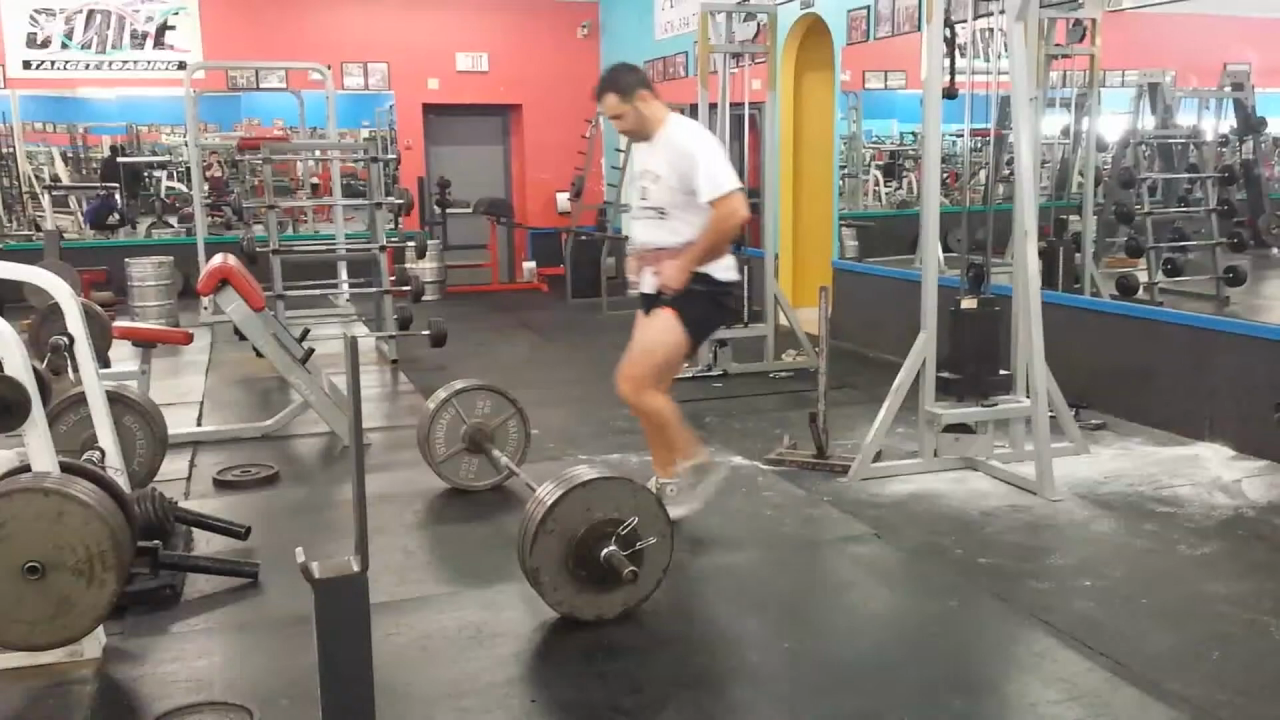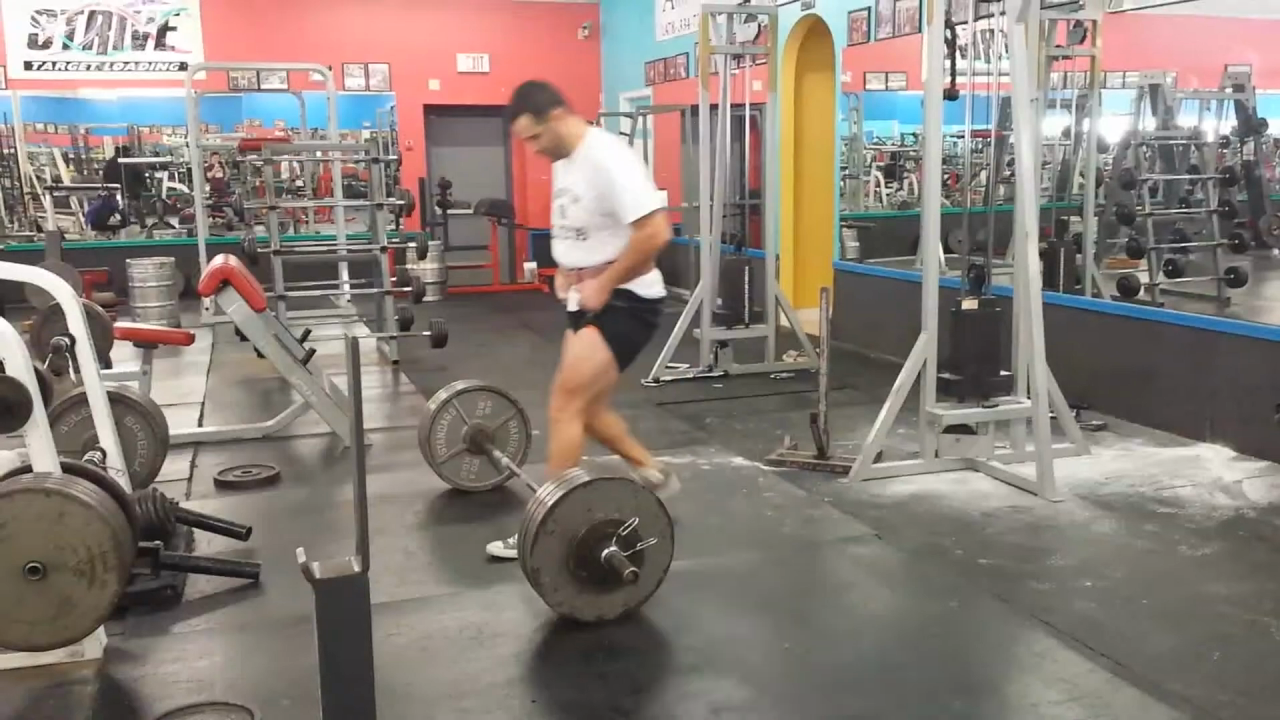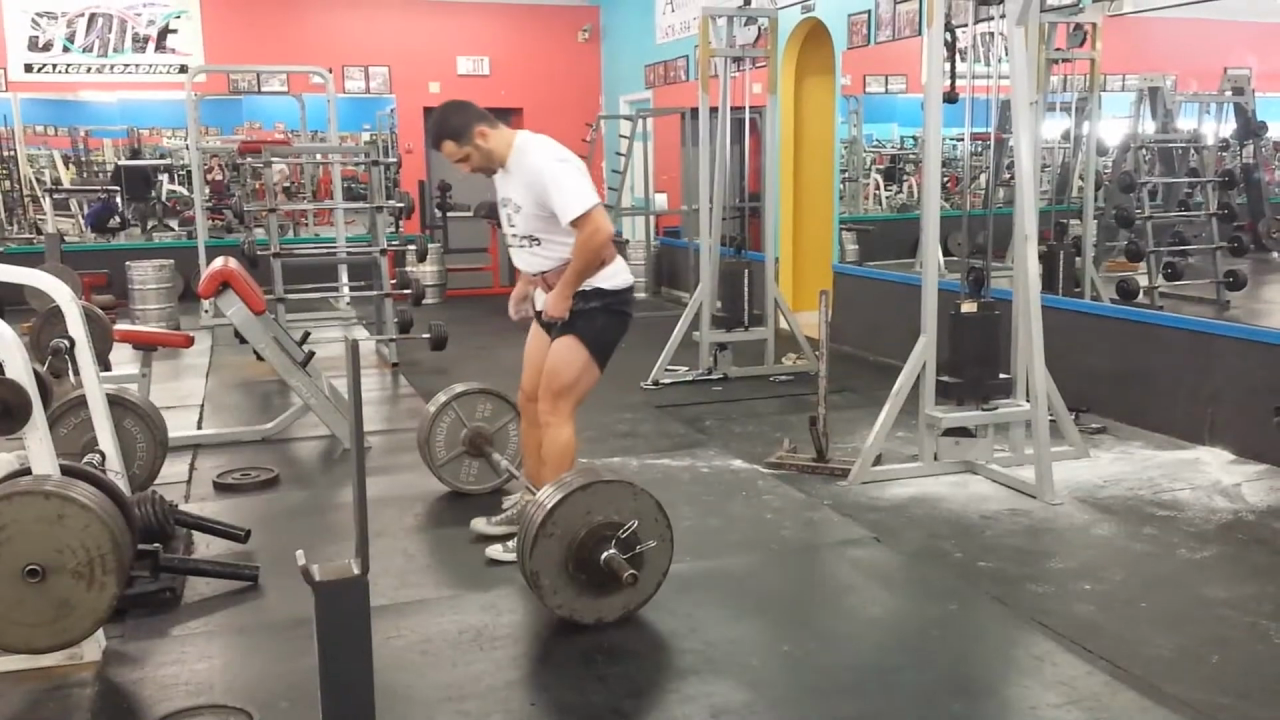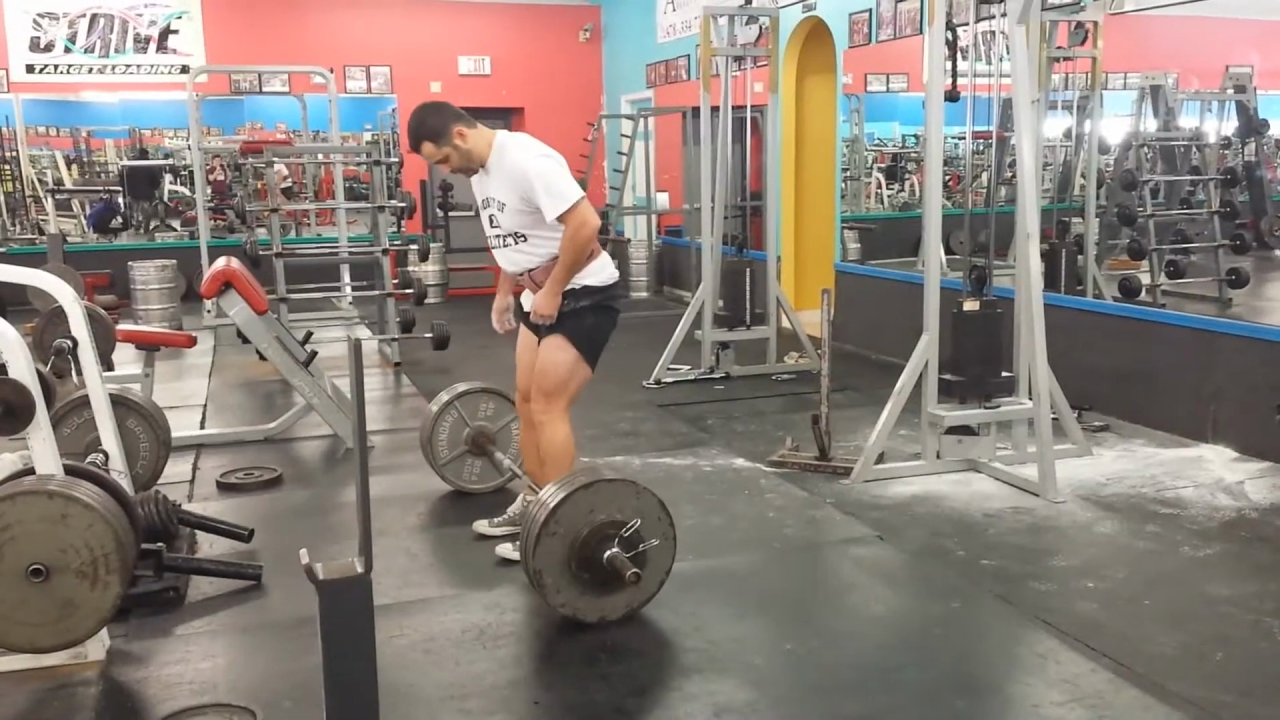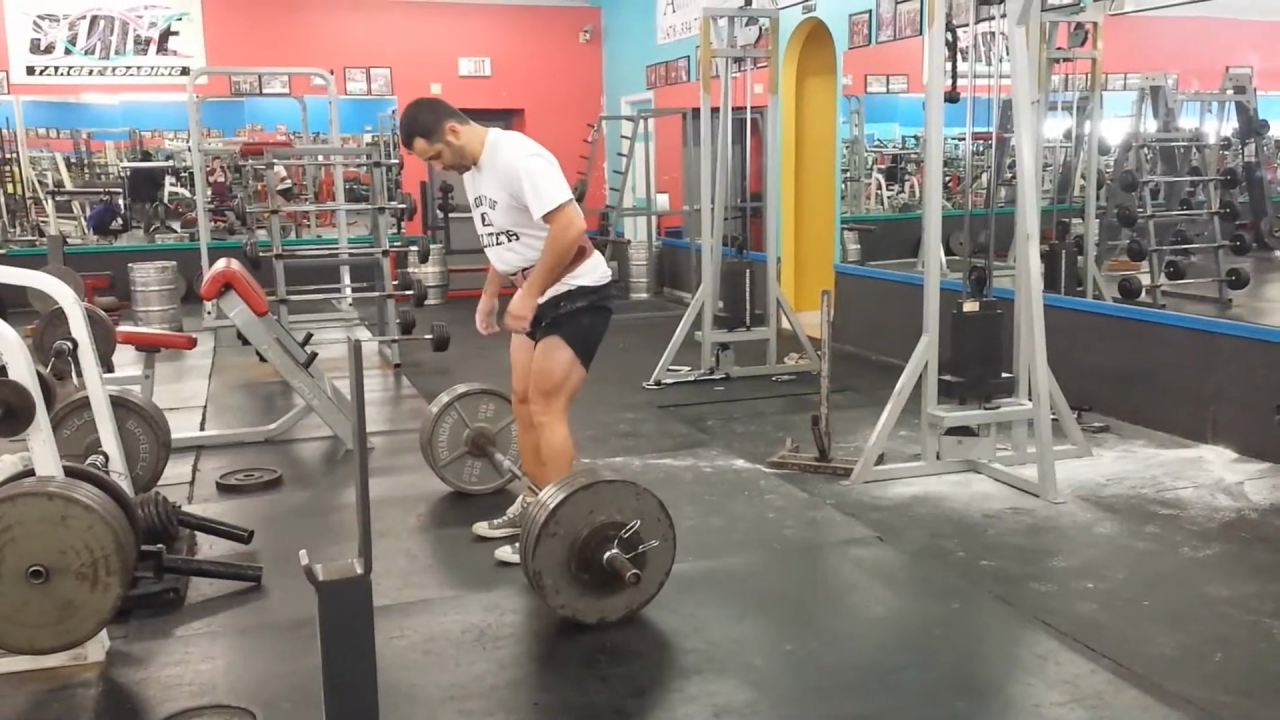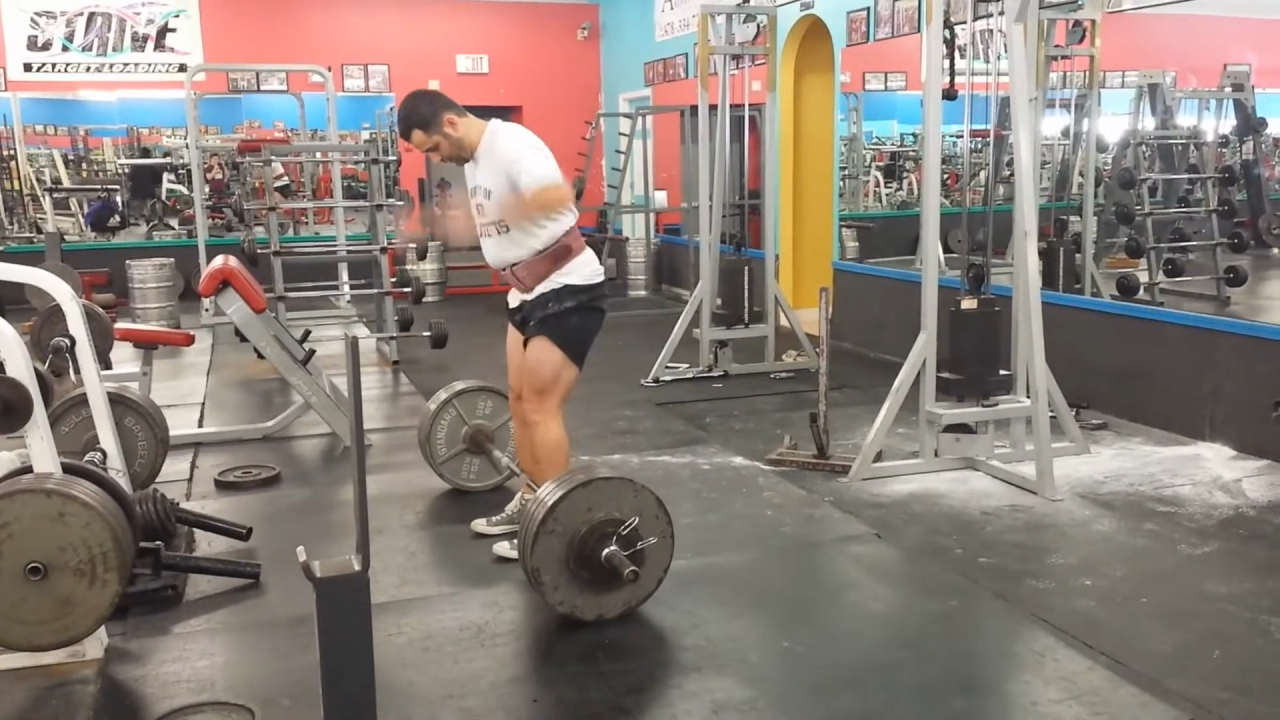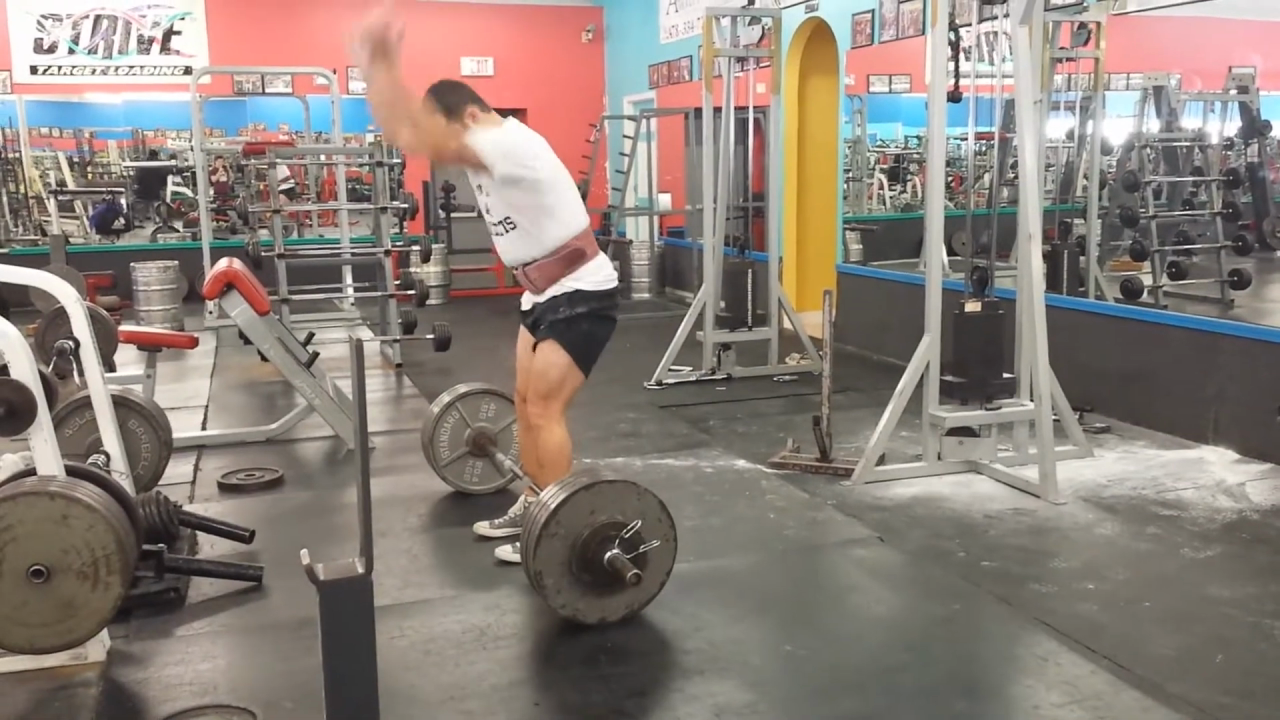
dt=0.3s
person 1, frame 1
left shoulder: (690, 142)
right shoulder: (640, 146)
left elbow: (734, 212)
left wrist: (686, 264)
right wrist: (637, 252)
left hip: (699, 285)
right hip: (659, 283)
left knee: (632, 382)
right knee: (649, 386)
left ankle: (697, 464)
right ankle: (667, 483)
person 1, frame 2
left shoulder: (609, 160)
right shoulder: (563, 161)
left elbow: (656, 232)
left wrist: (603, 284)
right wrist: (565, 270)
left hip: (627, 301)
right hip: (590, 298)
left knee: (566, 403)
right knee: (581, 404)
right ankle: (653, 476)
person 1, frame 3
left shoulder: (544, 162)
right shoulder: (504, 166)
left elbow: (598, 230)
left wrist: (563, 292)
right wrist: (525, 282)
left hip: (596, 297)
right hip: (558, 296)
left knee: (552, 407)
right knee: (530, 400)
right ankle: (530, 502)
person 1, frame 4
left shoulder: (527, 160)
right shoulder: (481, 171)
left elbow: (585, 223)
left wrist: (554, 292)
right wrist: (505, 292)
left hip: (583, 292)
right hip: (542, 295)
left knee: (547, 407)
right knee: (526, 401)
right ankle: (534, 503)
person 1, frame 5
left shoulder: (517, 158)
right shoulder: (473, 169)
left elbow: (570, 226)
left wrist: (529, 295)
right wrist: (490, 294)
left hip: (575, 293)
right hip: (536, 295)
left knee: (546, 408)
right knee: (523, 403)
right ankle: (533, 505)
person 1, frame 6
left shoulder: (510, 145)
right shoulder: (478, 158)
left elbow: (556, 196)
left wrist: (485, 215)
right wrist: (428, 222)
left hip: (568, 289)
right hip: (530, 291)
left knee: (539, 406)
right knee: (520, 399)
right ankle: (530, 502)
person 1, frame 7
left shoulder: (508, 143)
right shoulder: (485, 150)
left elbow: (434, 143)
right elbow: (409, 133)
left wrist: (385, 63)
right wrist: (379, 64)
left hip: (582, 293)
right hip: (545, 294)
left knee: (543, 410)
right knee: (526, 403)
right ankle: (532, 503)
